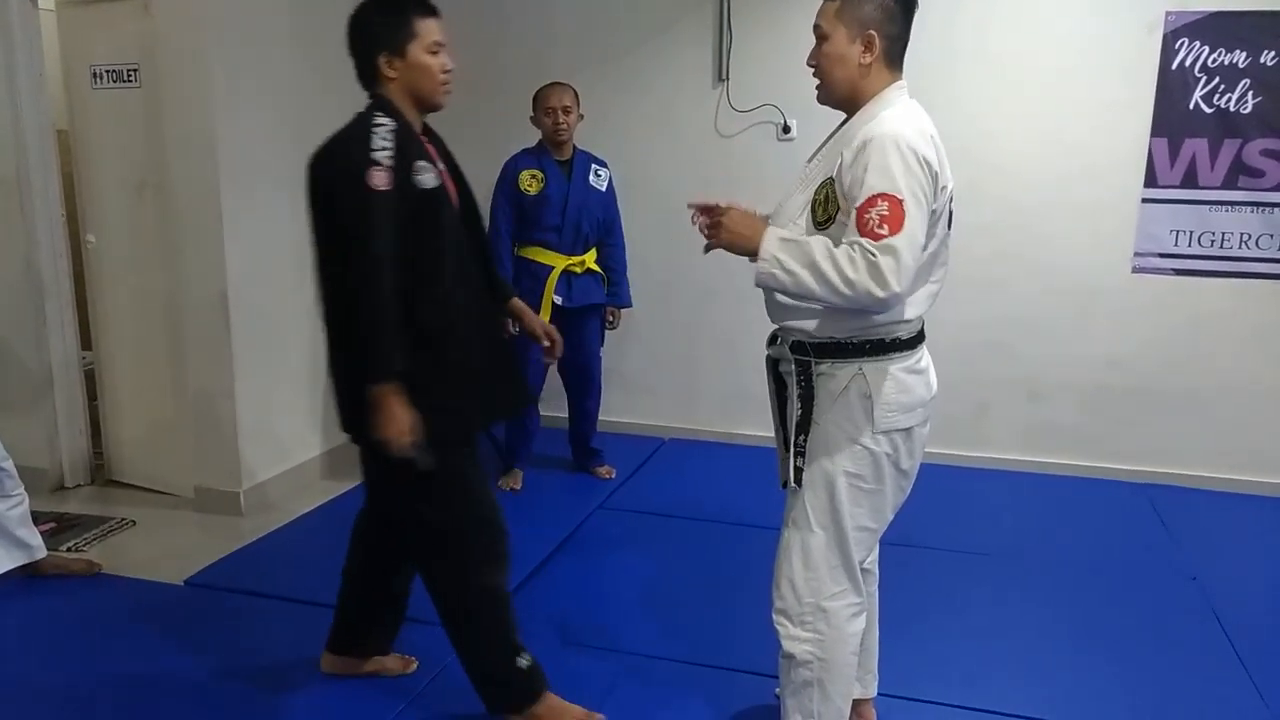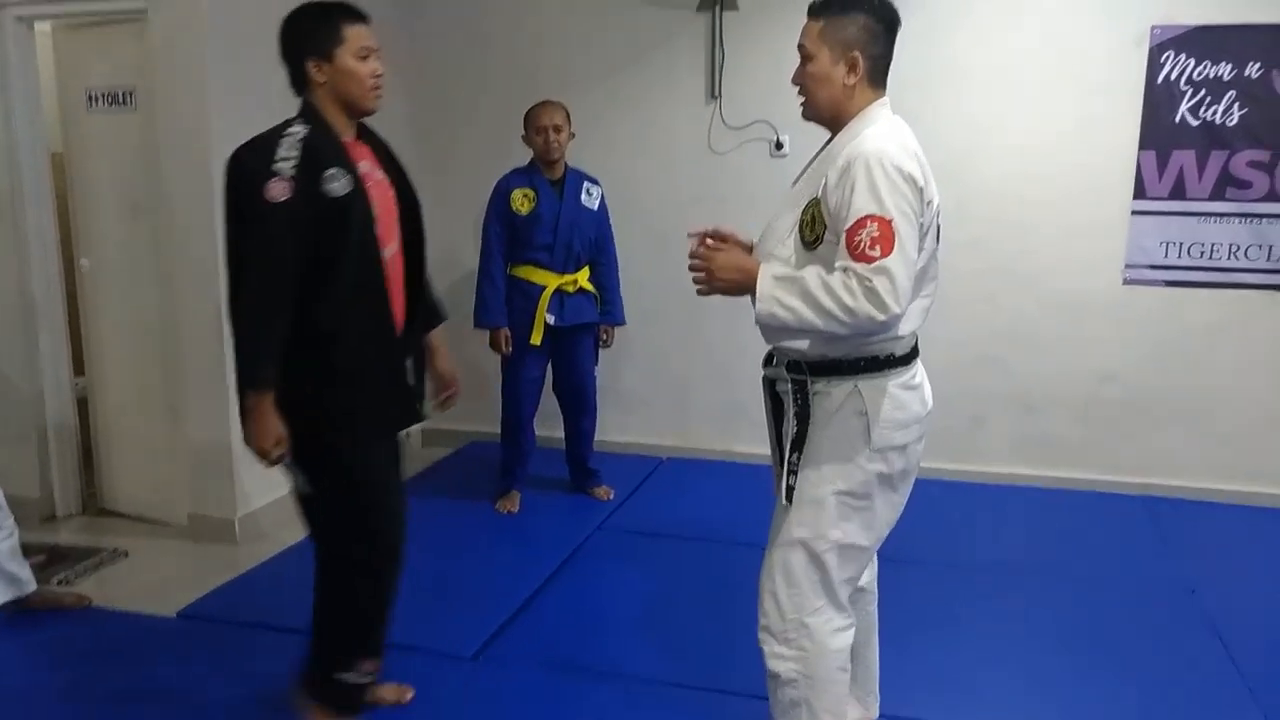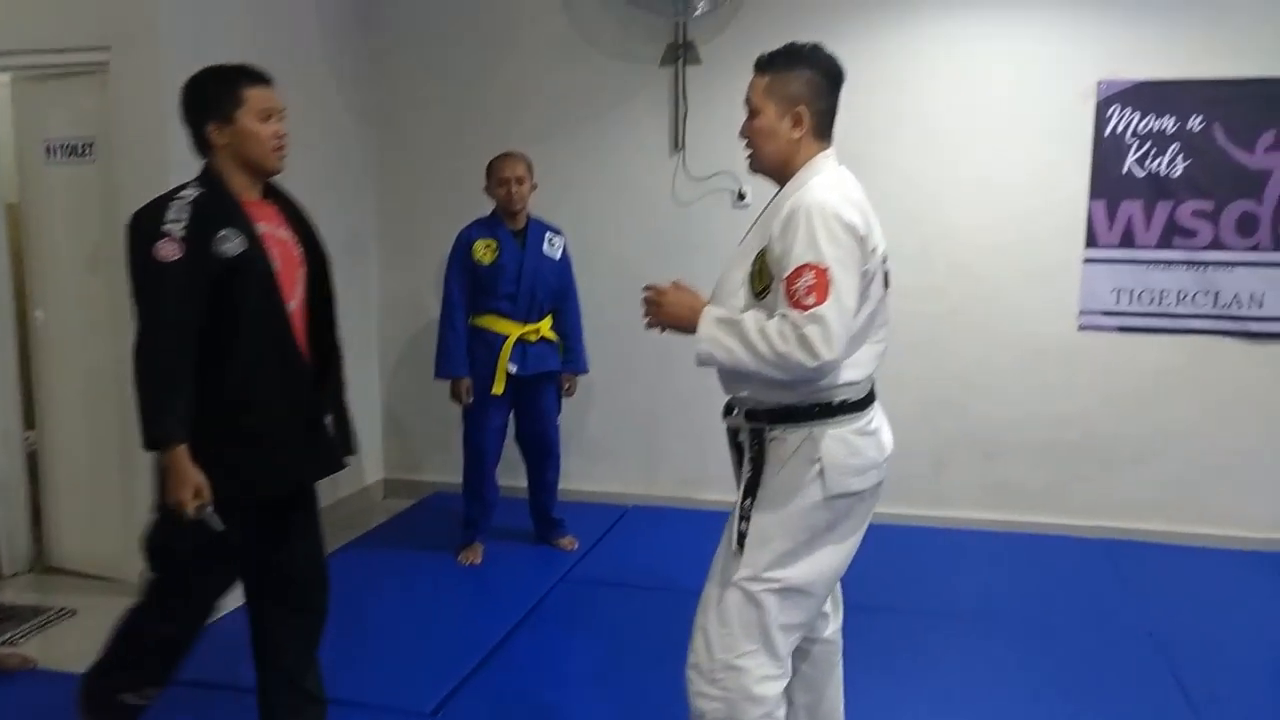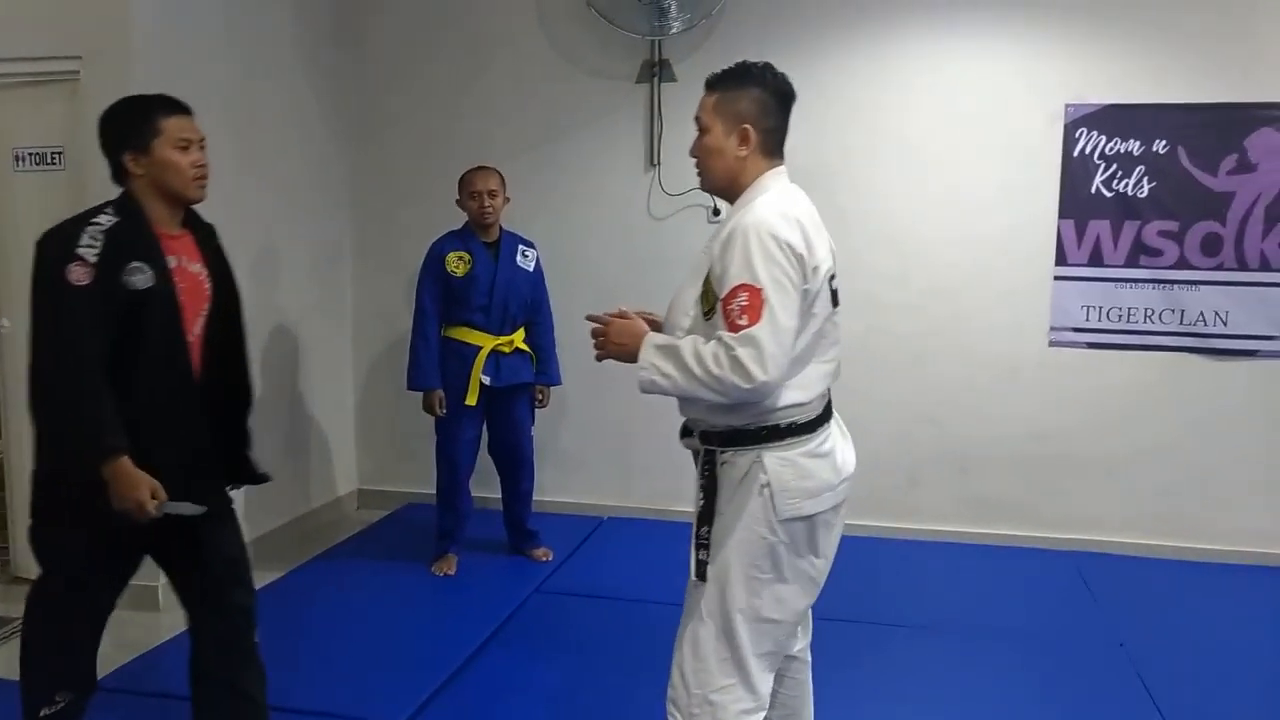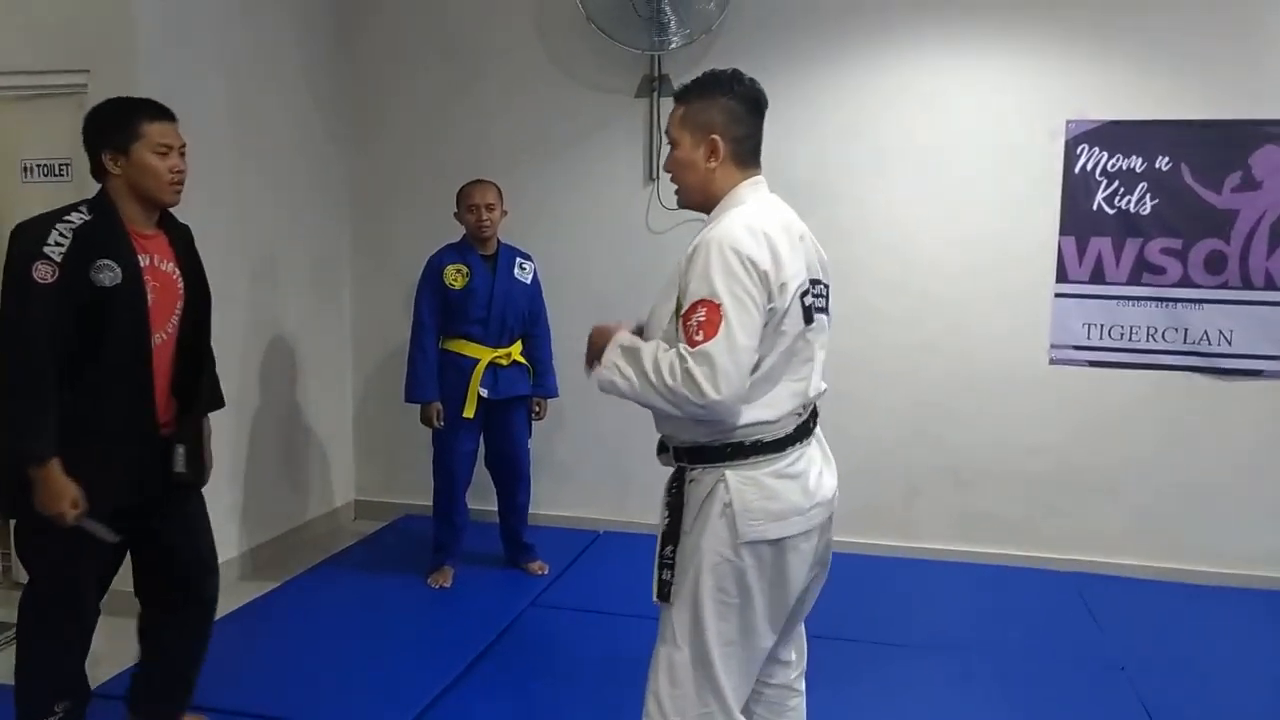
dt=0.2s
person 1, frame 1
left shoulder: (891, 137)
right shoulder: (867, 130)
left elbow: (877, 276)
left wrist: (761, 244)
right wrist: (758, 229)
left hip: (858, 387)
right hip: (843, 379)
left knee: (816, 582)
right knee: (844, 561)
person 1, frame 2
left shoulder: (875, 155)
right shoulder: (854, 148)
left elbow: (874, 298)
left wrist: (756, 282)
right wrist: (755, 258)
left hip: (854, 405)
right hip: (841, 398)
left knee: (800, 600)
right knee: (840, 579)
person 1, frame 3
left shoulder: (817, 207)
right shoulder: (812, 198)
left elbow: (812, 345)
left wrist: (702, 322)
right wrist: (714, 310)
left hip: (812, 452)
right hip: (815, 443)
left knee: (732, 650)
right knee: (804, 625)
person 1, frame 4
left shoulder: (759, 226)
right shoulder: (787, 213)
left elbow: (750, 367)
left wrist: (645, 348)
right wrist: (667, 331)
left hip: (768, 474)
right hip: (800, 460)
right knee: (776, 648)
person 1, frame 5
left shoulder: (727, 240)
right shoulder: (788, 229)
left elbow: (702, 386)
left wrist: (617, 346)
right wrist: (664, 324)
left hip: (743, 495)
right hip: (796, 477)
person 2, frame 1
left shoulder: (413, 141)
right shoulder: (366, 151)
left elbow: (458, 253)
right elbow: (363, 284)
left wrist: (517, 309)
right wrist: (385, 393)
left hip: (433, 374)
right hip: (406, 385)
left knee: (398, 517)
right knee: (470, 534)
left ankle: (352, 645)
person 2, frame 2
left shoulder: (371, 152)
right shoulder: (280, 158)
right elbow: (262, 290)
left wrist: (431, 340)
right wrist: (260, 399)
left hip: (370, 380)
right hip: (321, 392)
left knee: (372, 536)
right knee: (365, 538)
person 2, frame 3
left shoulder: (285, 213)
right shoulder: (177, 221)
right elbow: (162, 352)
left wrist: (323, 426)
right wrist: (175, 456)
left hip: (287, 446)
right hip: (218, 456)
left knee: (298, 590)
right knee: (184, 595)
person 2, frame 4
left shoulder: (201, 239)
right shoulder: (84, 245)
left elbow: (224, 349)
right elbow: (67, 371)
left wrist: (229, 444)
right wrist: (115, 466)
left hip: (192, 461)
right hip: (105, 473)
left knee: (224, 595)
right knee: (71, 606)
person 2, frame 5
left shoulder: (178, 240)
right shoulder: (58, 240)
left wrist: (199, 429)
left hip: (161, 457)
right hip: (80, 463)
left knee: (190, 582)
right knee: (63, 602)
person 3, frame 1
left shoulder: (598, 172)
right shoulder: (518, 168)
left elbow: (612, 239)
right elbow: (500, 239)
left wrist: (616, 296)
left hip: (584, 292)
right hip: (533, 291)
left knee: (586, 379)
right knee: (525, 380)
left ankle: (588, 454)
right ankle: (514, 463)
person 3, frame 2
left shoulder: (589, 190)
right shoulder: (510, 187)
left elbow: (605, 257)
right elbow: (493, 259)
left wrist: (609, 315)
right wrist: (495, 319)
left hip: (578, 310)
right hip: (526, 310)
left knee: (581, 397)
right knee: (519, 401)
left ankle: (585, 475)
right ankle: (511, 484)
person 3, frame 3
left shoulder: (552, 239)
right shoulder: (472, 238)
left elbow: (567, 307)
right elbow: (455, 309)
left wrist: (572, 364)
right wrist: (457, 370)
left hip: (540, 360)
right hip: (488, 359)
left knee: (544, 447)
right knee: (482, 450)
left ankle: (549, 525)
right ankle: (474, 535)
person 3, frame 4
left shoulder: (525, 252)
right shoulder: (444, 251)
left elbow: (540, 319)
right elbow: (427, 321)
left wrist: (545, 375)
right wrist: (429, 381)
left hip: (513, 371)
right hip: (460, 370)
left knee: (518, 458)
right knee: (455, 462)
left ankle: (523, 537)
right ankle: (448, 546)
person 3, frame 5
left shoulder: (522, 265)
right shoulder: (443, 263)
left elbow: (538, 331)
right elbow: (425, 334)
left wrist: (541, 387)
right wrist: (426, 394)
left hip: (511, 383)
right hip: (458, 382)
left knee: (515, 471)
right knee: (452, 473)
left ankle: (520, 550)
right ankle: (444, 558)
